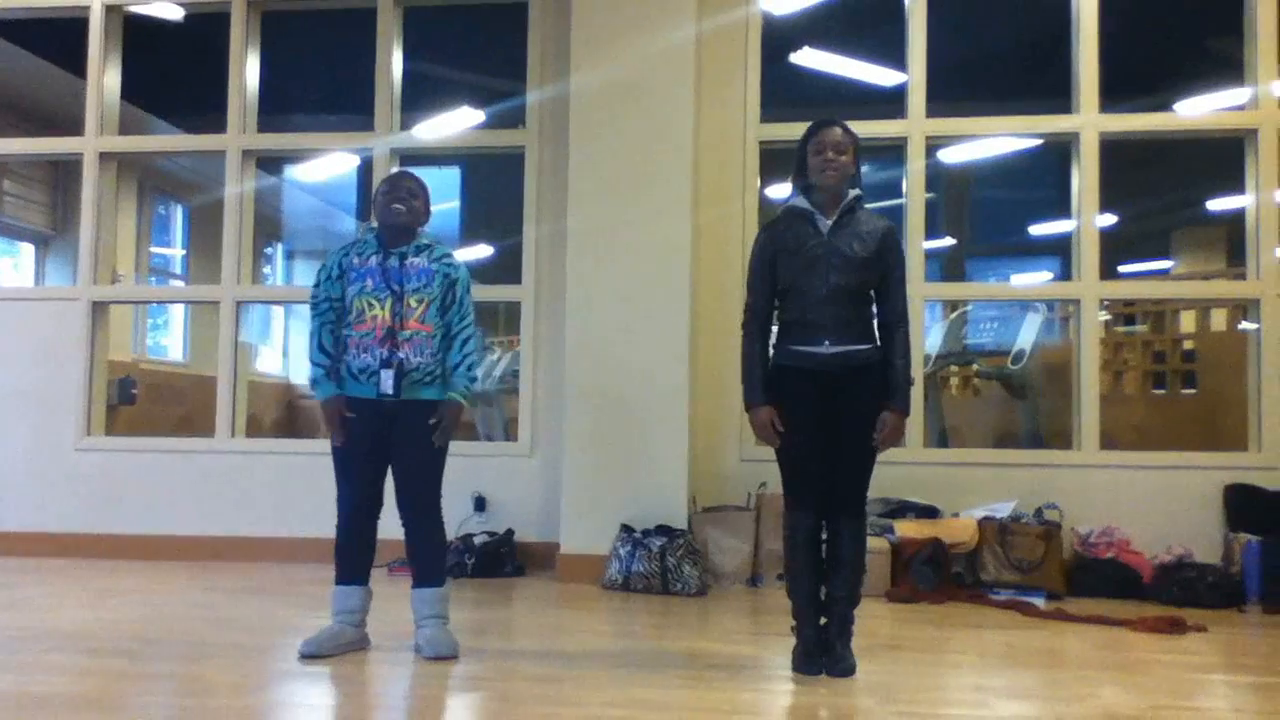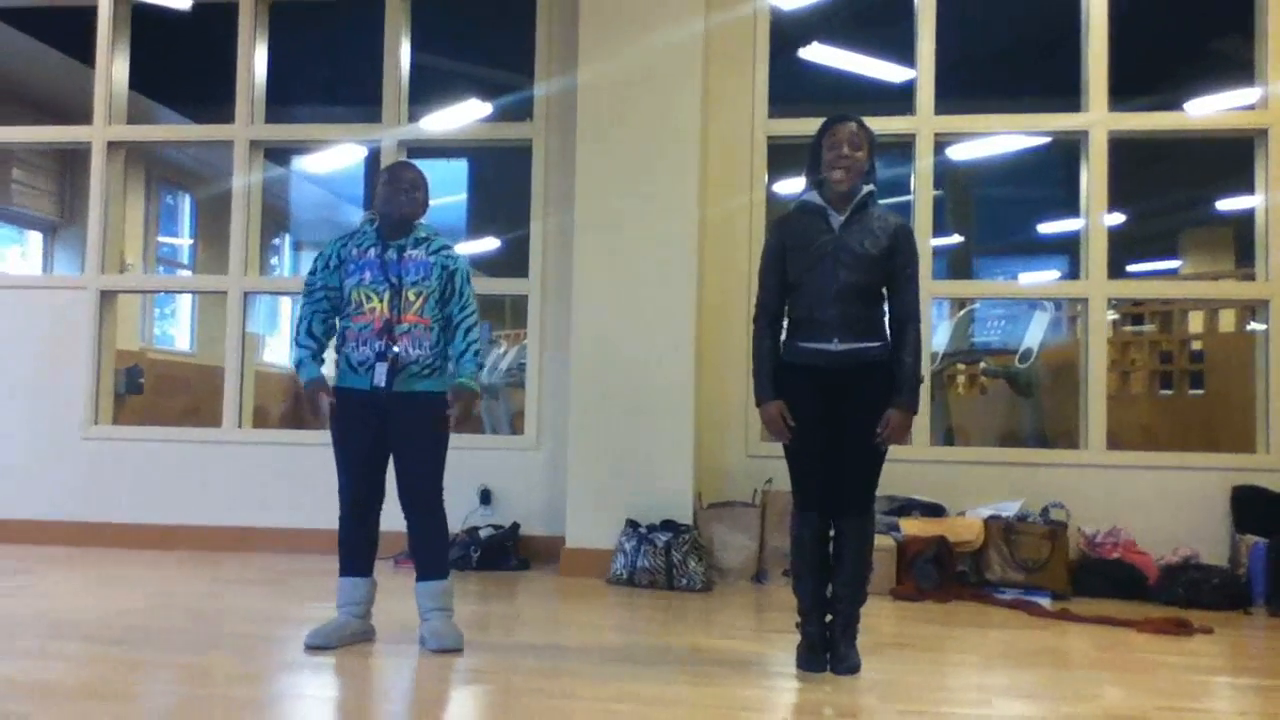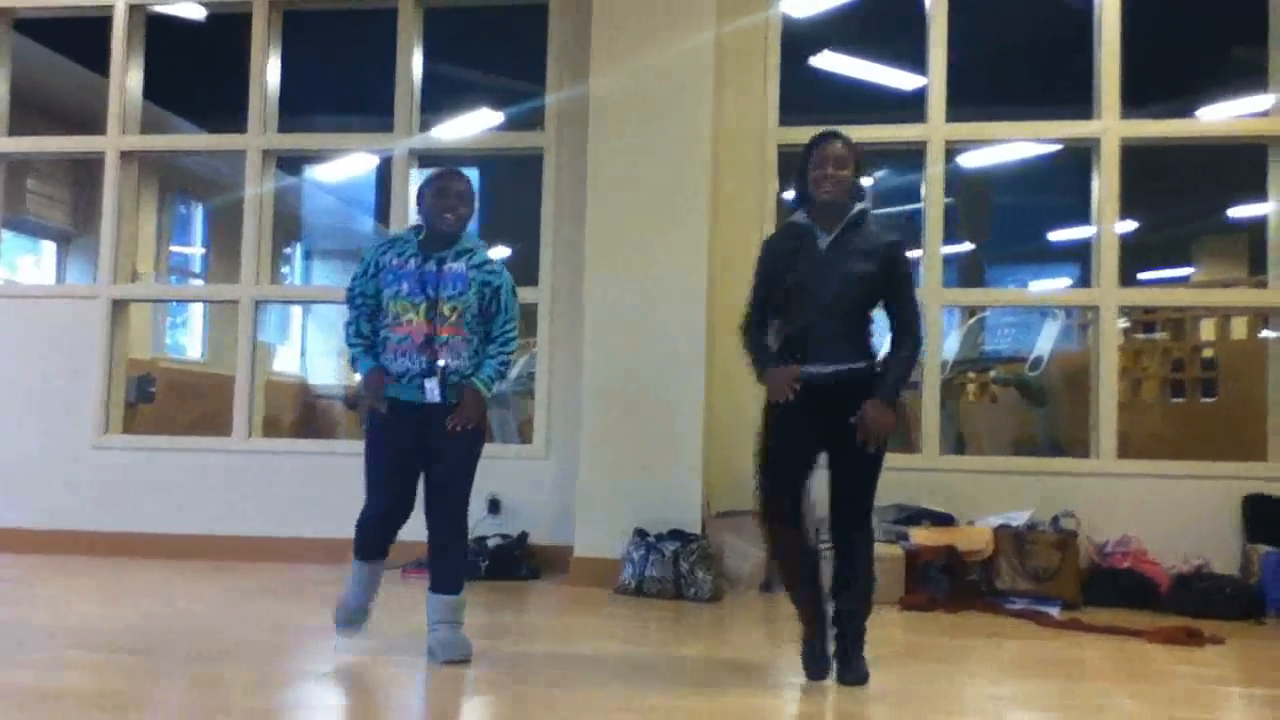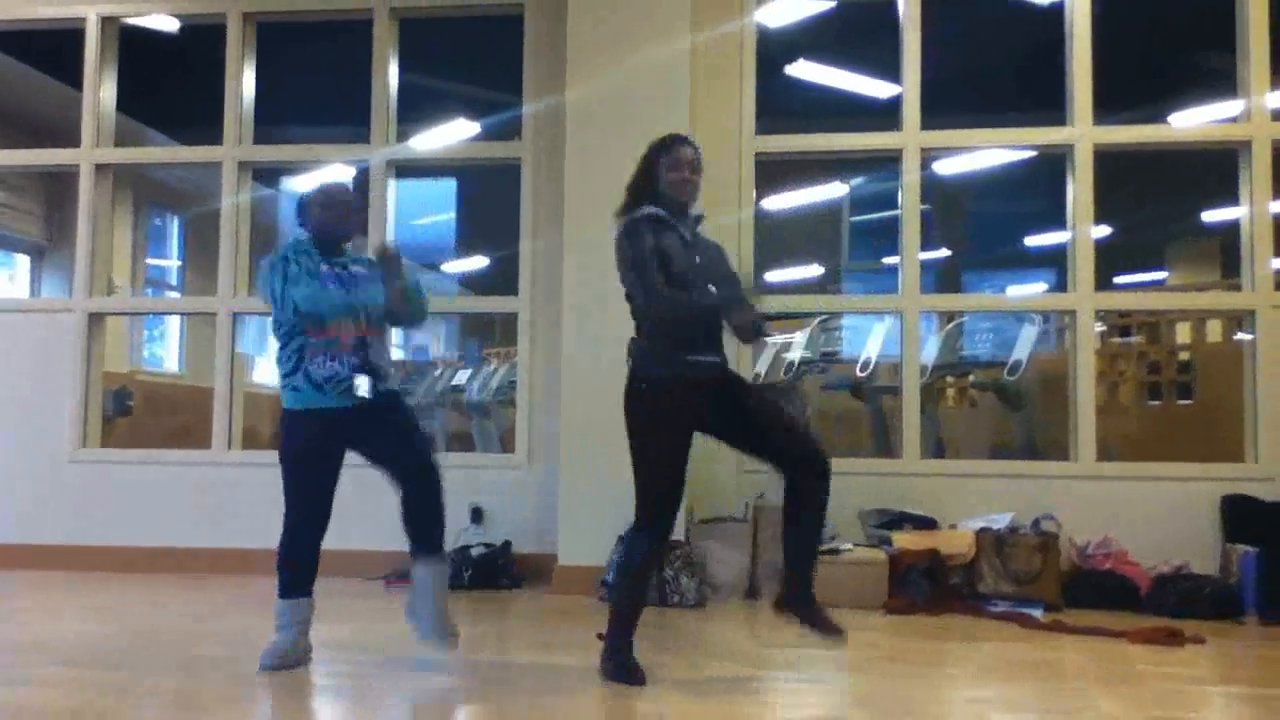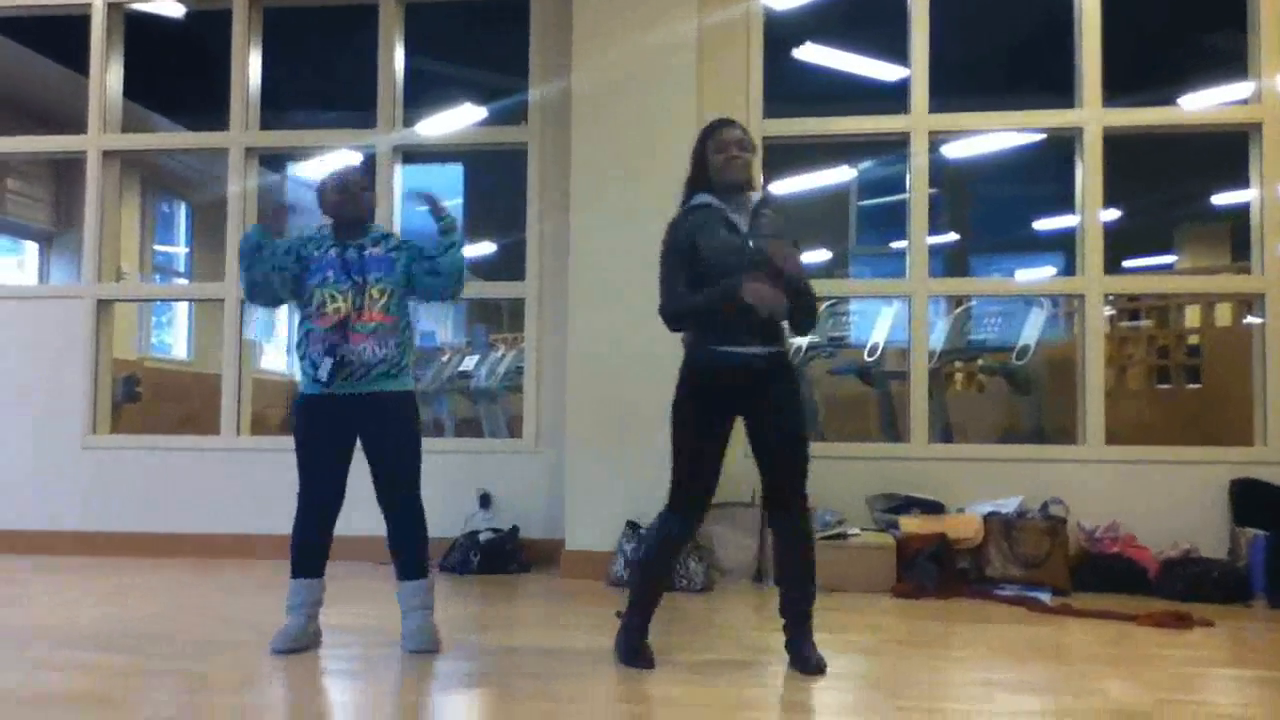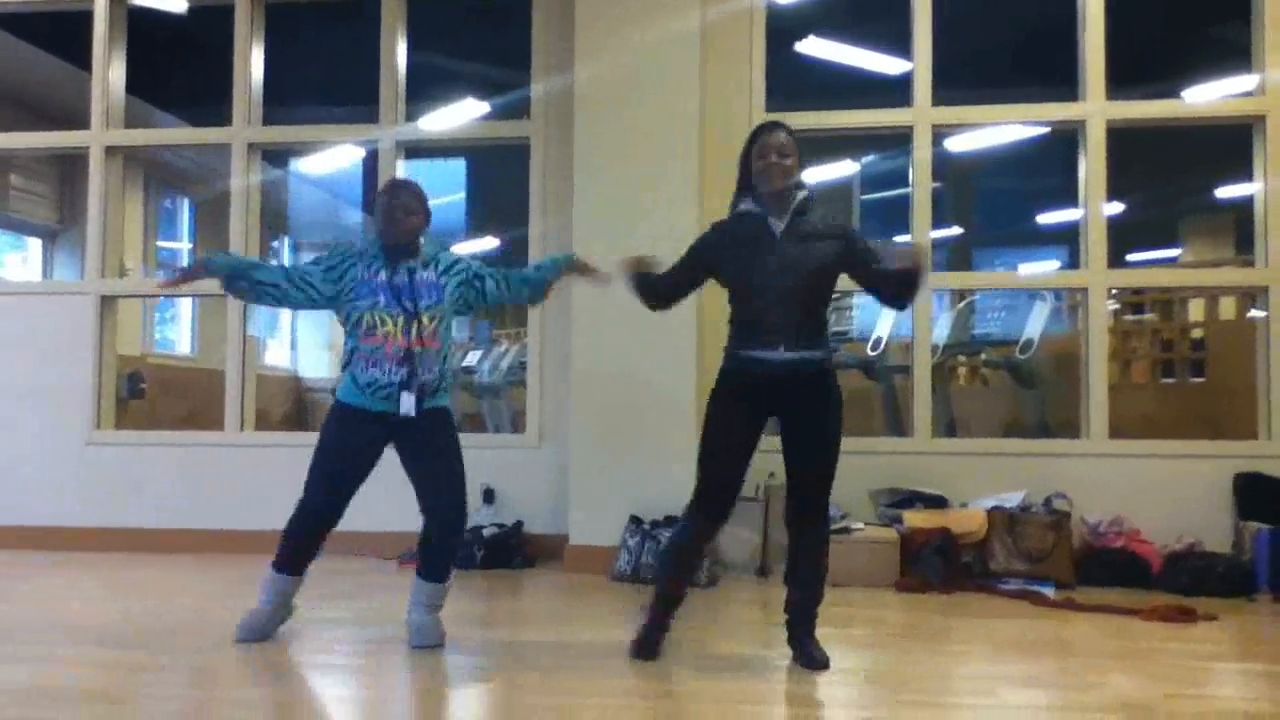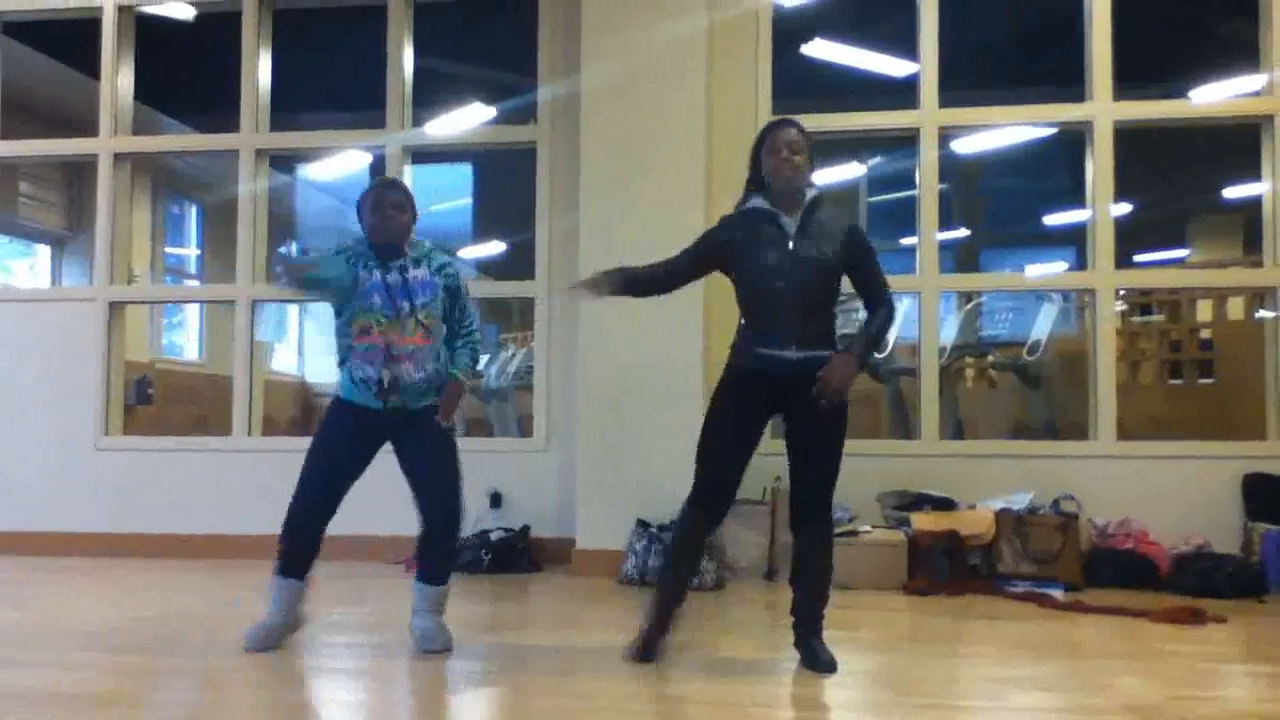
dt=0.7s
person 1, frame 1
left shoulder: (878, 232)
right shoulder: (777, 232)
left elbow: (895, 322)
right elbow: (756, 322)
left wrist: (897, 401)
right wrist: (756, 398)
left hip: (859, 381)
right hip: (796, 381)
left knee: (848, 509)
right knee: (803, 509)
left ankle: (840, 635)
right ankle: (807, 633)
person 1, frame 2
left shoulder: (892, 230)
right shoulder: (789, 227)
left elbow: (906, 320)
right elbow: (767, 316)
left wrist: (905, 398)
right wrist: (766, 392)
left hip: (867, 378)
right hip: (803, 377)
left knee: (854, 506)
right knee: (810, 505)
left ankle: (844, 633)
right ankle: (811, 630)
person 1, frame 3
left shoulder: (881, 247)
right shoulder: (781, 244)
left elbow: (907, 332)
right elbow: (755, 324)
left wrist: (886, 397)
right wrist: (768, 368)
left hip: (857, 395)
right hip: (795, 393)
left knee: (851, 521)
right knee: (778, 512)
left ankle: (850, 643)
right ankle: (813, 625)
person 1, frame 4
left shoulder: (709, 248)
right shoulder: (640, 235)
left elbow: (744, 324)
right elbow: (661, 309)
left wrist: (746, 315)
right wrist: (725, 309)
left hip: (714, 380)
right hip: (660, 386)
left knee: (809, 464)
right knee: (655, 517)
left ankle: (798, 593)
right ankle: (616, 646)
person 1, frame 5
left shoulder: (777, 230)
right shoulder: (688, 228)
left elbow: (805, 320)
right elbow: (673, 311)
left wrist: (792, 277)
right wrist: (739, 292)
left hip: (771, 376)
right hip: (708, 377)
left knee: (789, 504)
right knee: (687, 505)
left ankle: (799, 635)
right ankle: (634, 627)
person 1, frame 6
left shoulder: (831, 235)
right shoulder: (726, 235)
left elbow: (894, 296)
right elbow: (664, 295)
left wrist: (909, 271)
right wrist: (641, 275)
left hip: (810, 383)
right hip: (743, 380)
left knee: (809, 508)
right knee: (711, 502)
left ankle: (802, 632)
right ankle: (658, 617)
person 1, frame 7
left shoulder: (842, 233)
right shoulder: (737, 229)
left elbow: (882, 307)
right elbow: (672, 272)
left wrist: (854, 356)
right wrist: (618, 279)
left hip: (817, 382)
right hip: (749, 376)
left knee: (812, 511)
right knee: (708, 497)
left ankle: (809, 634)
right ankle: (660, 618)
person 2, frame 1
left shoulder: (445, 266)
right shoulder: (345, 260)
left elbow: (463, 333)
right elbow: (324, 325)
left wrist: (457, 395)
right wrist: (327, 391)
left hip: (422, 405)
right hip: (359, 404)
left knee: (422, 510)
right knee: (355, 509)
left ankle: (432, 622)
right ankle: (349, 621)
person 2, frame 2
left shoulder: (444, 257)
right shoulder: (343, 251)
left elbow: (464, 321)
right elbow: (316, 310)
left wrist: (465, 379)
right wrist: (309, 369)
left hip: (422, 396)
right hip: (355, 394)
left knee: (423, 501)
right knee: (357, 501)
left ankle: (436, 614)
right ankle: (353, 613)
person 2, frame 3
left shoulder: (488, 270)
right shoulder: (385, 256)
left elbow: (504, 337)
right elbow: (359, 315)
left wrist: (480, 386)
right wrist: (368, 368)
left hip: (457, 406)
right hip: (395, 402)
left knee: (448, 513)
right knee: (386, 504)
left ankle: (445, 624)
right ankle: (361, 583)
person 2, frame 4
left shoulder: (367, 267)
right shoulder: (286, 264)
left elbow: (412, 314)
right elbow: (306, 304)
left wrist: (396, 279)
right wrist: (376, 296)
left hip: (371, 397)
right hip: (311, 405)
left knee: (423, 480)
right knee: (305, 518)
left ankle: (428, 596)
right ankle: (292, 633)
person 2, frame 5
left shoulder: (400, 251)
right shoulder: (302, 251)
left elbow: (445, 285)
right elbow: (264, 290)
left wrist: (446, 228)
right wrist: (261, 237)
left hip: (388, 394)
right hip: (322, 395)
left knee: (402, 501)
right knee: (317, 504)
left ankle: (418, 615)
right ankle: (303, 617)
person 2, frame 6
left shoulder: (451, 271)
right shoulder: (345, 267)
left elbow: (505, 287)
right elbow: (284, 284)
left wrist: (557, 267)
right wrist: (219, 267)
left hip: (426, 412)
right hip: (358, 408)
left knee: (448, 513)
right knee: (319, 507)
left ankle: (424, 609)
right ankle: (275, 599)
person 2, frame 7
left shoulder: (441, 267)
right shoulder: (347, 263)
left elbow: (468, 330)
right elbow: (324, 276)
left wrist: (459, 375)
right wrist: (303, 269)
left hip: (425, 409)
right hip: (358, 408)
left knee: (442, 510)
right knee: (309, 505)
left ankle: (427, 614)
right ankle: (283, 609)
